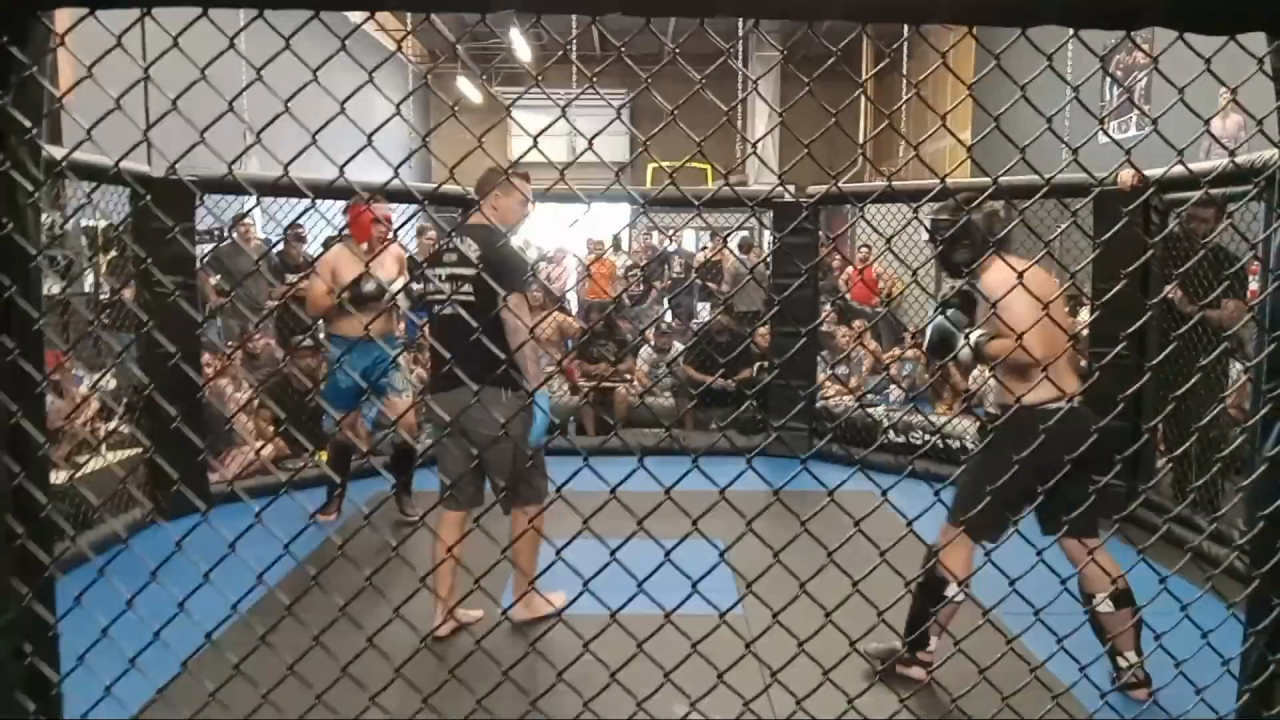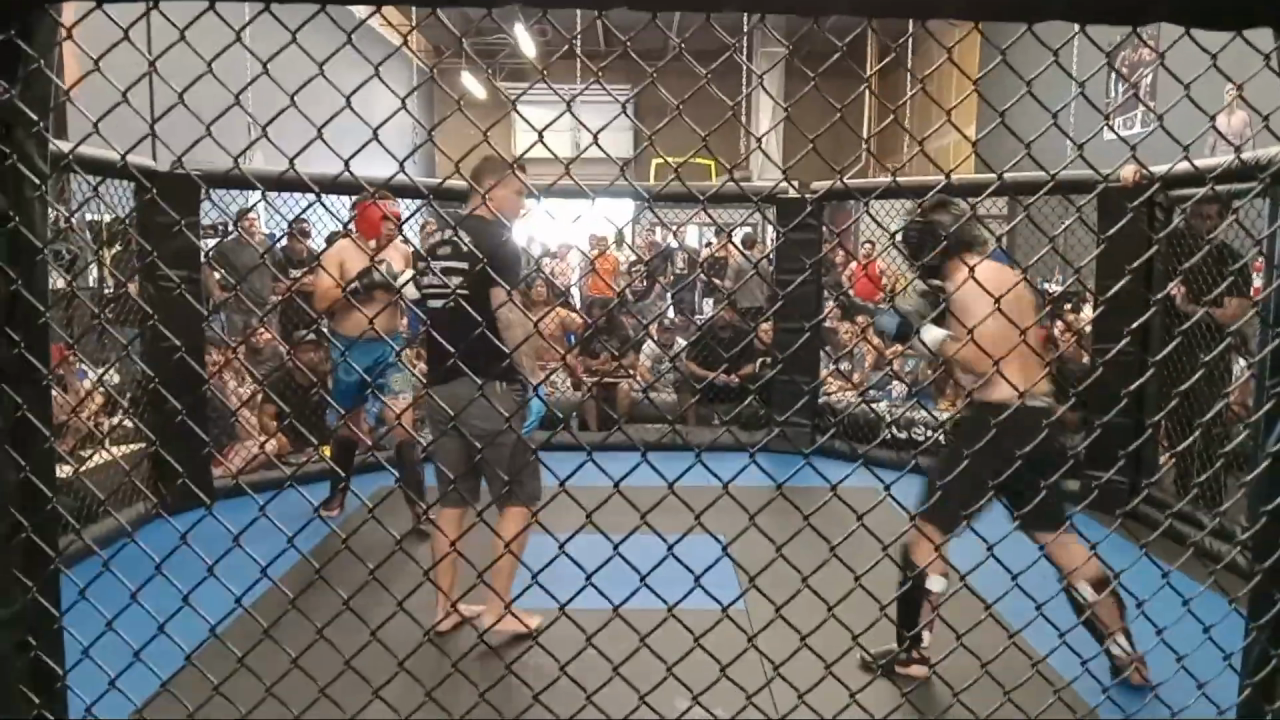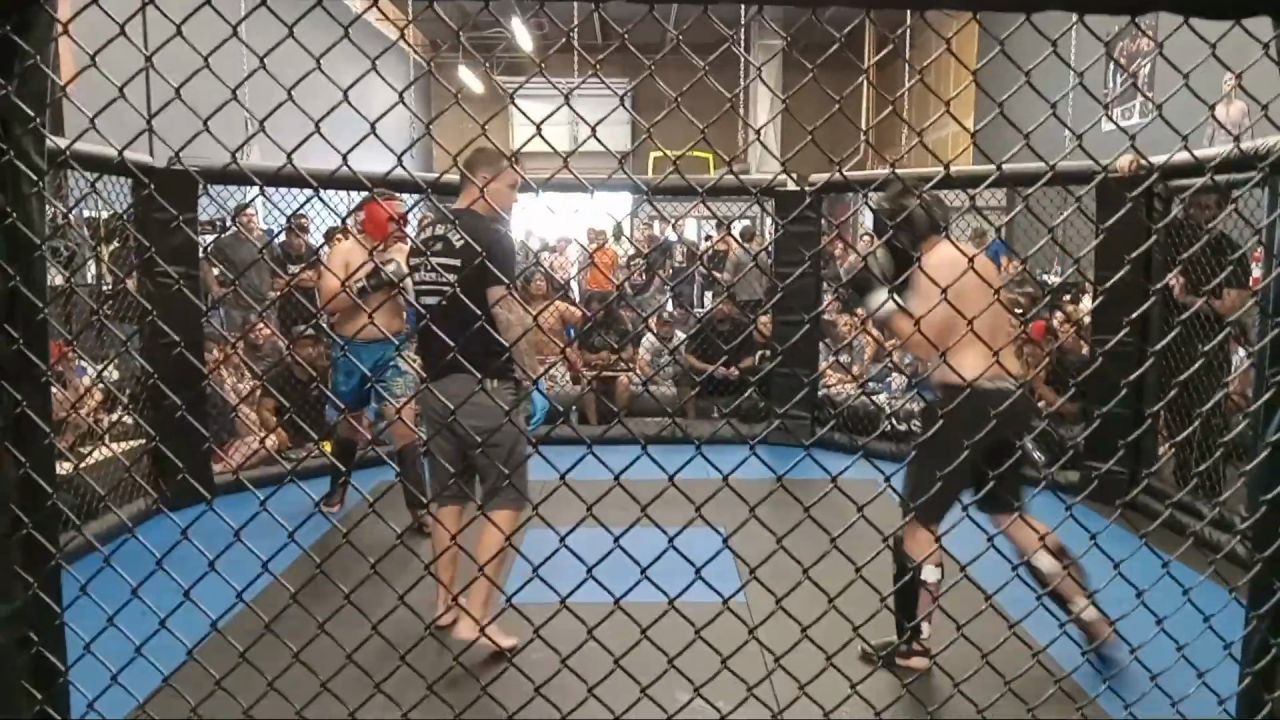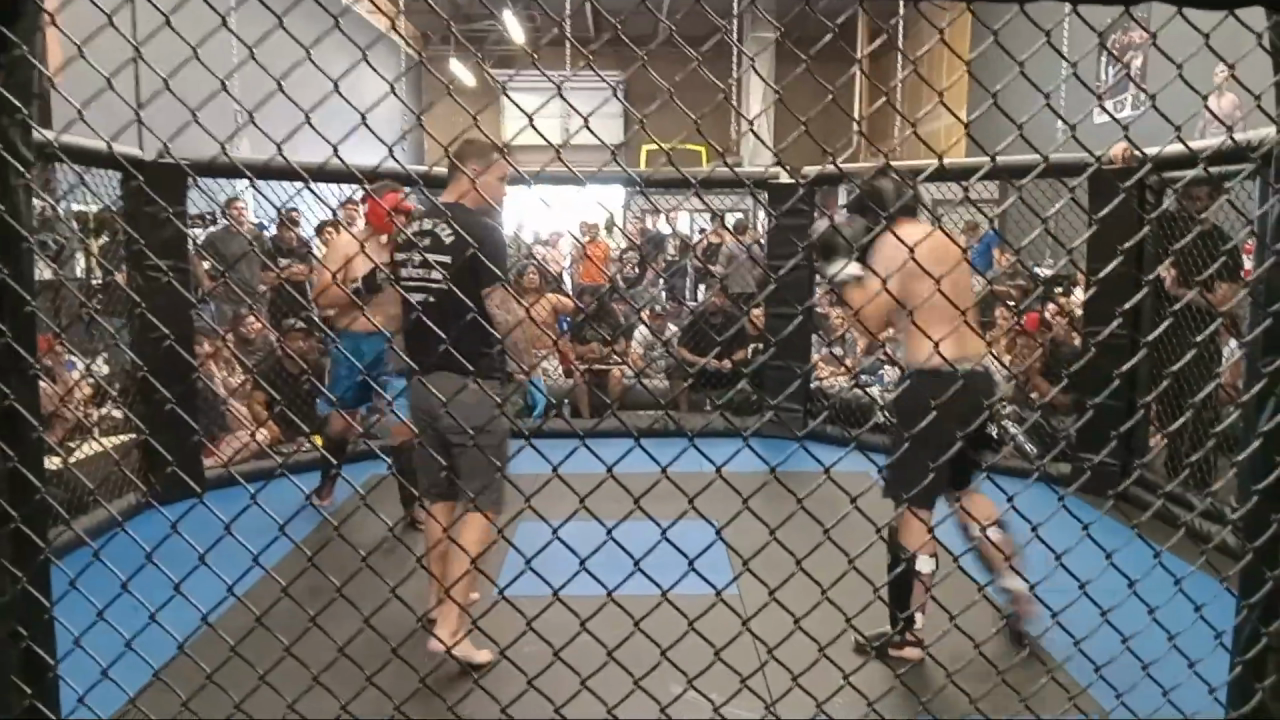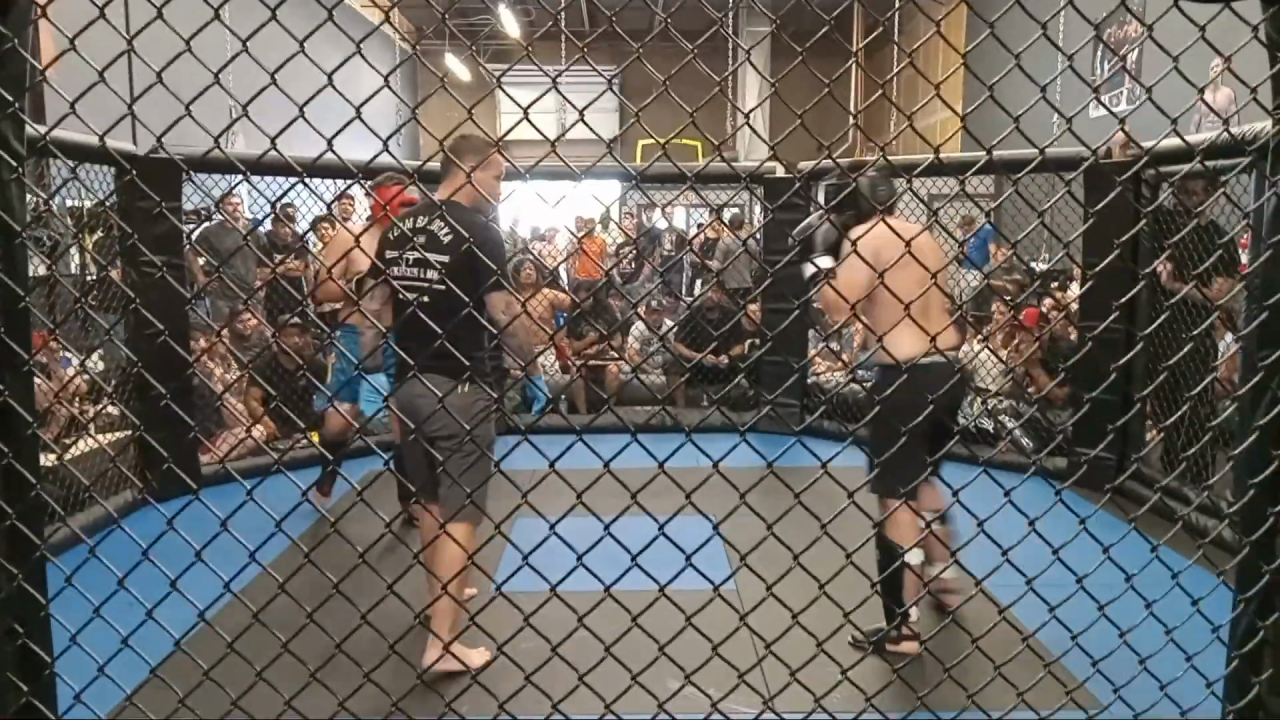
dt=0.1s
person 1, frame 1
left shoulder: (441, 250)
right shoulder: (502, 251)
right elbow: (518, 324)
right wrist: (539, 390)
left hip: (446, 391)
right hip: (494, 392)
left knee: (455, 500)
right knee: (527, 495)
left ankle: (443, 610)
right ankle: (526, 597)
person 1, frame 2
left shoulder: (435, 243)
right shoulder: (494, 240)
right elbow: (510, 316)
right wrist: (536, 384)
left hip: (441, 386)
right hip: (490, 387)
left knee: (452, 497)
right knee: (517, 494)
left ankle: (446, 606)
right ankle: (498, 609)
person 1, frame 3
left shoulder: (426, 236)
right shoulder: (490, 234)
right elbow: (508, 313)
right wrist: (536, 381)
left hip: (437, 382)
right hip: (485, 384)
left knee: (448, 494)
right knee: (504, 497)
left ankle: (446, 602)
right ankle: (475, 616)
person 1, frame 4
left shoulder: (409, 230)
right shoulder: (479, 231)
right elbow: (502, 311)
right wrist: (531, 372)
left hip: (422, 382)
right hip: (469, 384)
left knee: (439, 496)
right knee: (478, 503)
left ankle: (443, 601)
right ankle: (450, 629)
person 1, frame 5
left shoulder: (398, 228)
right shoulder: (477, 230)
right elbow: (503, 313)
left hip: (409, 381)
right hip: (459, 385)
left knee: (431, 497)
right knee: (461, 508)
left ankle: (442, 596)
right ankle: (442, 642)
person 2, frame 1
left shoulder: (996, 275)
right shoulder: (1027, 271)
left elbow: (1031, 351)
left wrist: (968, 342)
right wrist: (972, 324)
left hip: (1029, 424)
right hip: (1073, 421)
left knee: (958, 535)
right knee: (1084, 544)
left ankle: (917, 654)
right ankle: (1132, 668)
person 2, frame 2
left shoulder: (967, 279)
right shoulder: (1005, 275)
left elbow: (987, 358)
left wrist: (931, 334)
right wrist: (944, 333)
left hip: (996, 423)
right hip: (1040, 417)
left knee: (927, 531)
right knee: (1056, 537)
left ankle: (912, 653)
right ankle: (1126, 655)
person 2, frame 3
left shoulder: (932, 264)
right shoulder: (973, 258)
left elbow: (926, 345)
left wrist: (878, 298)
right wrist: (899, 289)
left hip: (967, 404)
right hip: (1009, 398)
left knee: (919, 522)
right knee: (1009, 513)
left ankle: (912, 644)
right ankle: (1089, 615)
person 2, frame 4
left shoulder: (893, 241)
right shoulder: (945, 239)
left elbow: (870, 318)
left wrist: (841, 265)
left hip: (933, 386)
right hip: (974, 379)
left knee: (911, 508)
right knee: (964, 491)
left ankle: (908, 635)
right ankle: (1013, 587)
person 2, frame 5
left shoulder: (864, 237)
right shoulder: (924, 236)
left elbow: (839, 311)
left wrist: (819, 261)
left hip: (905, 378)
right hip: (946, 371)
left knee: (895, 500)
right knee: (919, 478)
left ankle: (901, 628)
right ankle: (936, 575)
person 3, frame 1
left shoulder: (1229, 265)
right shoulder: (1171, 244)
left elbow: (1233, 319)
left wrist: (1190, 308)
right wrist: (1134, 180)
left hip: (1206, 364)
right hip: (1167, 357)
left knee: (1205, 438)
right knee: (1173, 436)
left ankle: (1207, 509)
right ankle: (1182, 501)
person 3, frame 2
left shoulder: (1232, 261)
right shoulder: (1176, 242)
left elbow: (1233, 316)
right elbow: (1157, 204)
left wrist: (1189, 307)
right wrist: (1137, 175)
left hip: (1208, 363)
right hip: (1170, 355)
left knee: (1209, 436)
right knee: (1175, 431)
left ankle: (1210, 504)
right ankle: (1183, 499)
person 3, frame 3
left shoulder: (1231, 253)
right shoulder: (1175, 233)
left elbow: (1233, 309)
left wrist: (1190, 299)
left hip: (1208, 353)
right hip: (1170, 345)
left knee: (1209, 426)
right knee: (1176, 424)
left ankle: (1210, 496)
right ankle: (1185, 489)
person 3, frame 4
left shoulder: (1222, 245)
right shoulder: (1166, 224)
left elbow: (1224, 301)
right elbow: (1148, 188)
left wrist: (1179, 291)
right wrist: (1128, 157)
left hip: (1197, 345)
right hip: (1159, 335)
left knee: (1197, 418)
right knee: (1166, 413)
left ankle: (1198, 484)
right ankle: (1173, 476)
person 3, frame 5
left shoulder: (1220, 241)
right shoulder: (1168, 223)
left elbow: (1219, 295)
left wrist: (1175, 285)
left hip: (1195, 339)
right hip: (1157, 331)
left knee: (1195, 415)
right knee: (1163, 411)
left ankle: (1200, 484)
right ankle: (1172, 475)
person 4, frame 1
left shoulder: (396, 254)
right shoulder: (333, 258)
left elbow: (403, 289)
right elbow: (313, 307)
left wrist: (407, 292)
right wrist: (349, 295)
left hip: (386, 348)
right hip: (346, 351)
left knee: (406, 423)
right knee: (344, 427)
left ankle: (403, 490)
right ankle: (335, 495)
person 4, frame 2
left shoulder: (401, 250)
right shoulder: (338, 252)
left elbow: (409, 287)
right elbow: (320, 302)
left wrist: (411, 285)
right wrist: (359, 284)
left hip: (390, 346)
right hip: (349, 348)
left knee: (403, 422)
right knee: (348, 424)
left ankle: (419, 507)
right ankle: (338, 491)
person 4, frame 3
left shoulder: (404, 252)
right shoulder: (343, 252)
left elbow: (415, 290)
right elbow: (327, 304)
left wrist: (413, 285)
right wrist: (368, 284)
left hip: (393, 348)
right hip: (352, 349)
left knee: (405, 425)
right knee: (349, 423)
left ankle: (420, 508)
right ankle: (338, 485)
person 4, frame 4
right shoulder: (345, 245)
right elbow: (322, 297)
right wrist: (364, 287)
left hip: (393, 345)
right hip: (351, 345)
left knee: (403, 425)
right knee: (339, 423)
left ankle: (413, 505)
right ankle: (329, 478)
person 4, frame 5
right shoulder: (347, 237)
right elbow: (320, 291)
right wrist: (359, 285)
right hip: (355, 339)
right knee: (338, 423)
right ankle: (329, 473)
